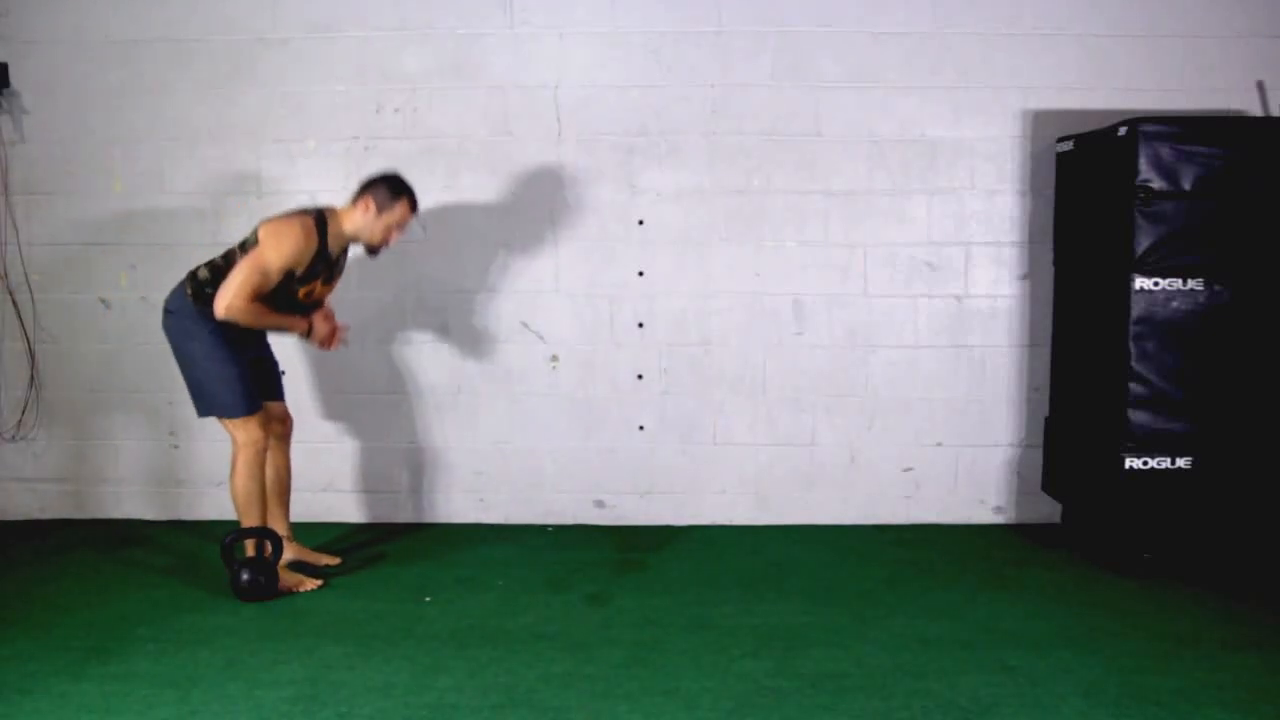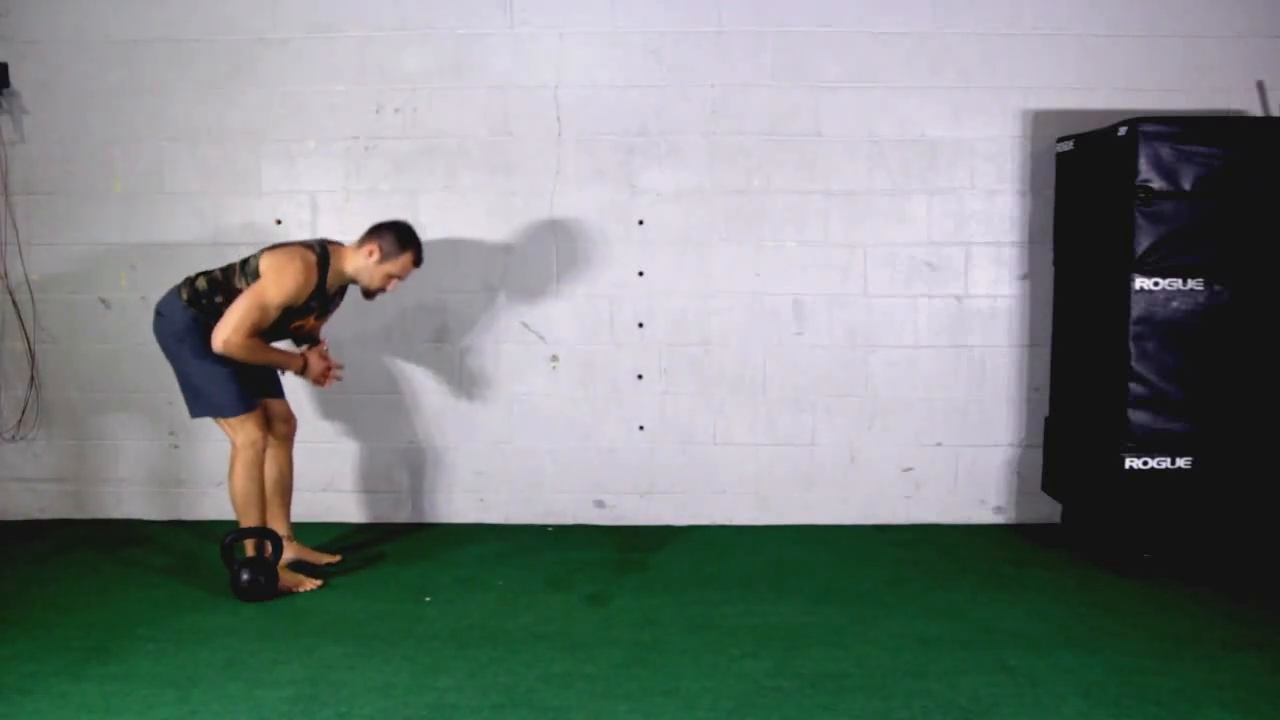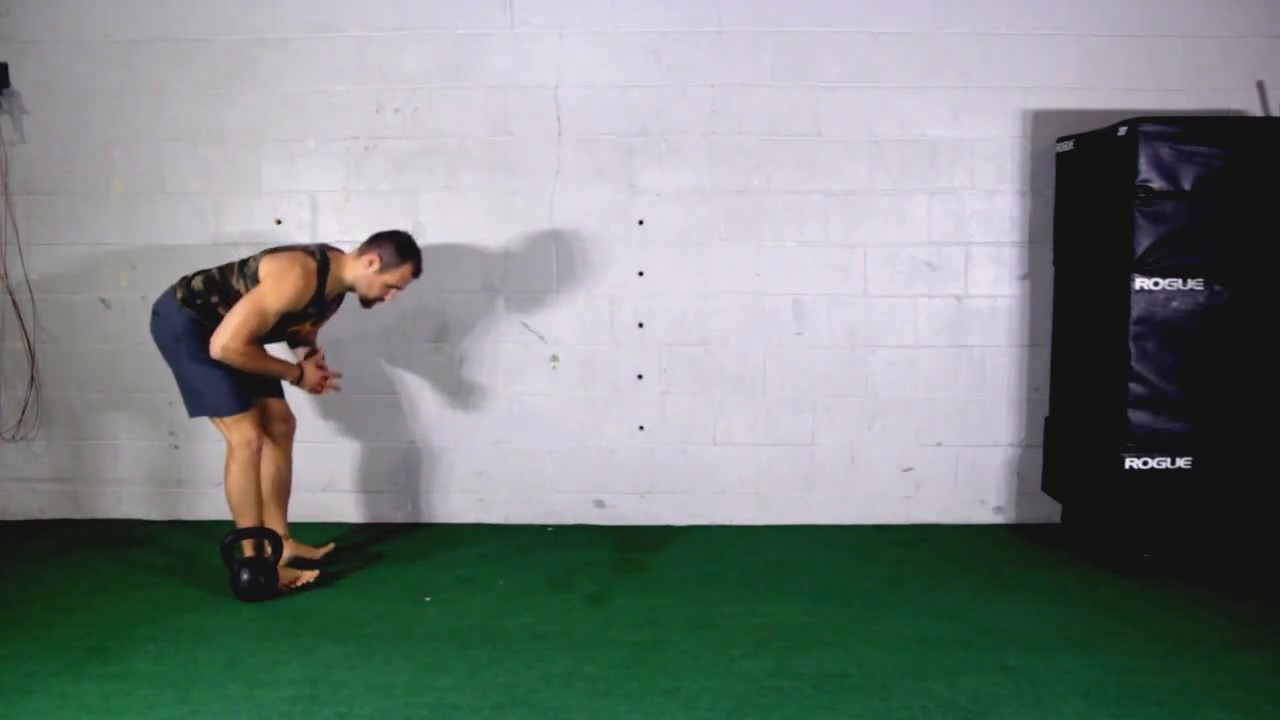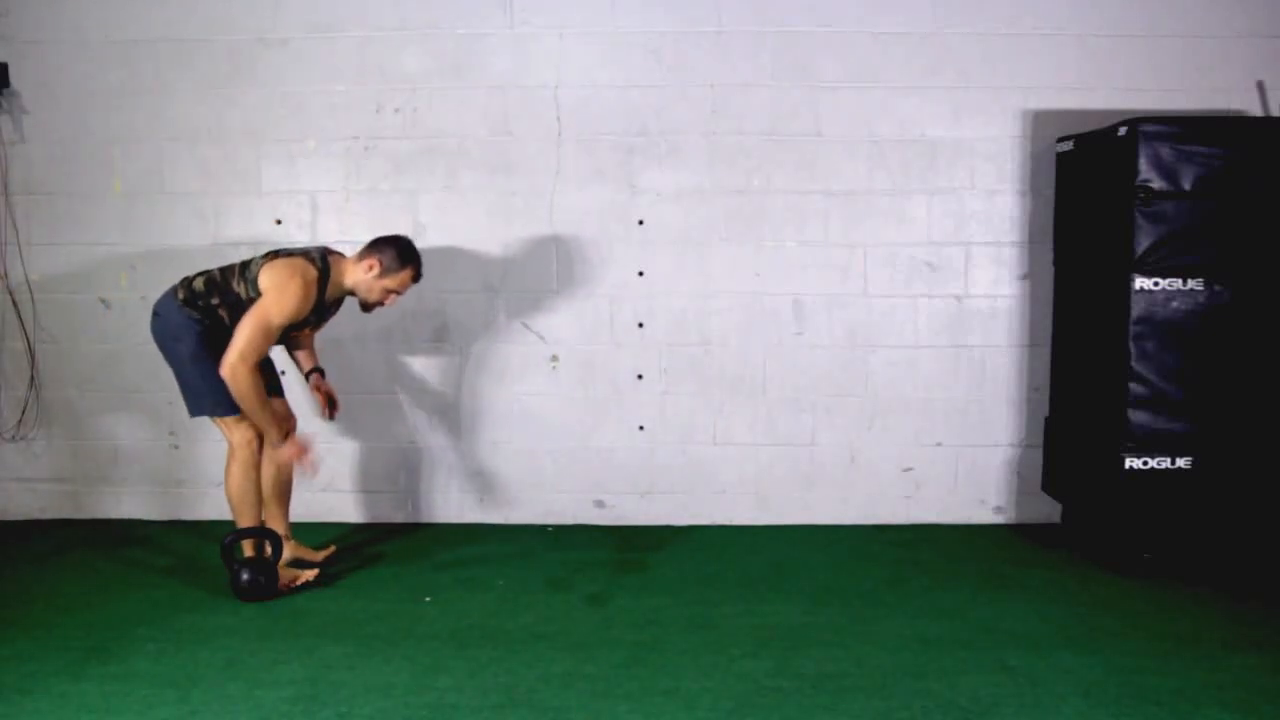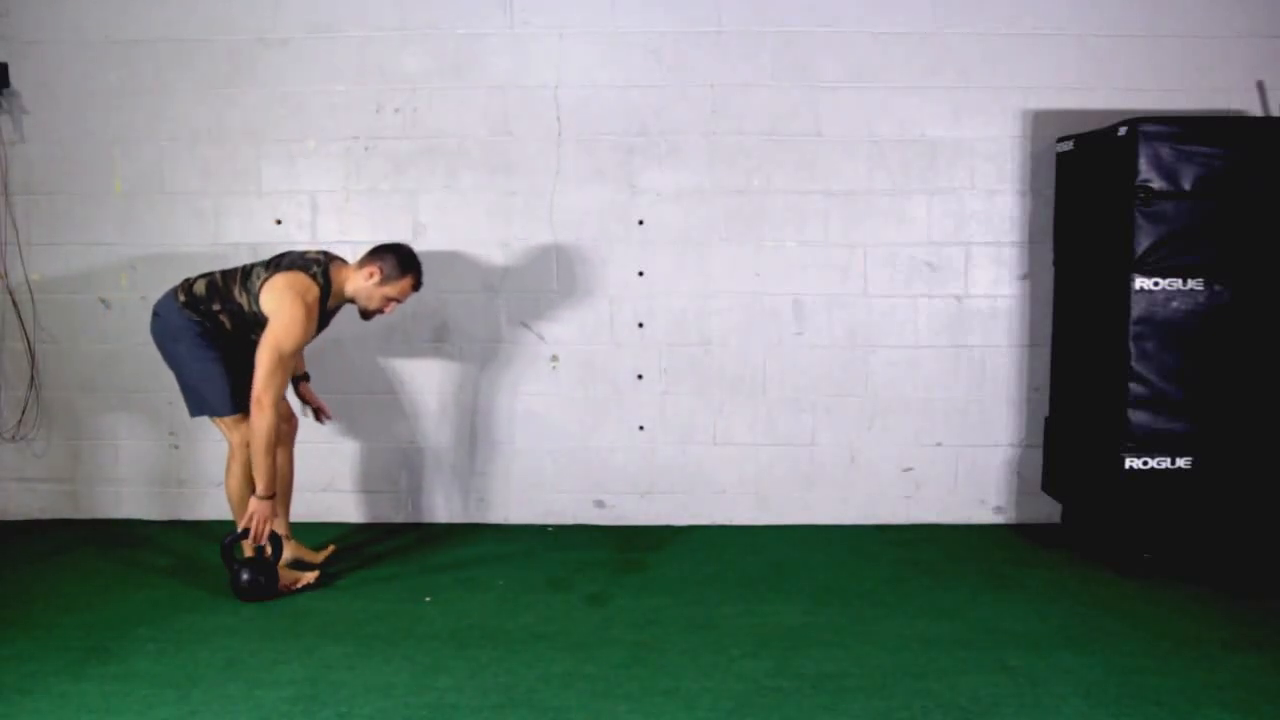
dt=0.2s
person 1, frame 1
left shoulder: (339, 247)
right shoulder: (297, 235)
left elbow: (305, 301)
right elbow: (228, 305)
left wrist: (321, 324)
right wrist: (304, 327)
left hip: (239, 328)
right hip: (198, 316)
left knee: (279, 425)
right knee: (253, 435)
left ankle: (283, 544)
person 1, frame 2
left shoulder: (339, 277)
right shoulder: (299, 270)
left elbow: (303, 322)
right elbow: (226, 340)
left wrist: (314, 350)
right wrist: (299, 363)
left hip: (232, 332)
right hip: (188, 321)
left knee: (281, 425)
right knee: (251, 436)
left ankle: (283, 543)
person 1, frame 3
left shoulder: (337, 280)
right shoulder: (298, 276)
left elbow: (301, 326)
right elbow: (225, 345)
left wrist: (311, 357)
right wrist: (296, 374)
left hip: (226, 322)
right hip: (185, 320)
left knee: (279, 425)
right knee: (247, 435)
left ankle: (280, 542)
person 1, frame 4
left shoulder: (337, 279)
right shoulder: (298, 285)
left elbow: (298, 329)
right elbow: (234, 368)
left wrist: (314, 375)
right wrist: (279, 441)
left hip: (228, 323)
right hip: (186, 320)
left knee: (282, 426)
right knee: (247, 437)
left ankle: (281, 543)
person 1, frame 5
left shoulder: (336, 276)
right shoulder: (300, 301)
right elbow: (261, 403)
left wrist: (301, 381)
right wrist: (264, 493)
left hip: (227, 323)
right hip: (185, 321)
left knee: (284, 424)
right knee: (245, 435)
left ankle: (282, 544)
